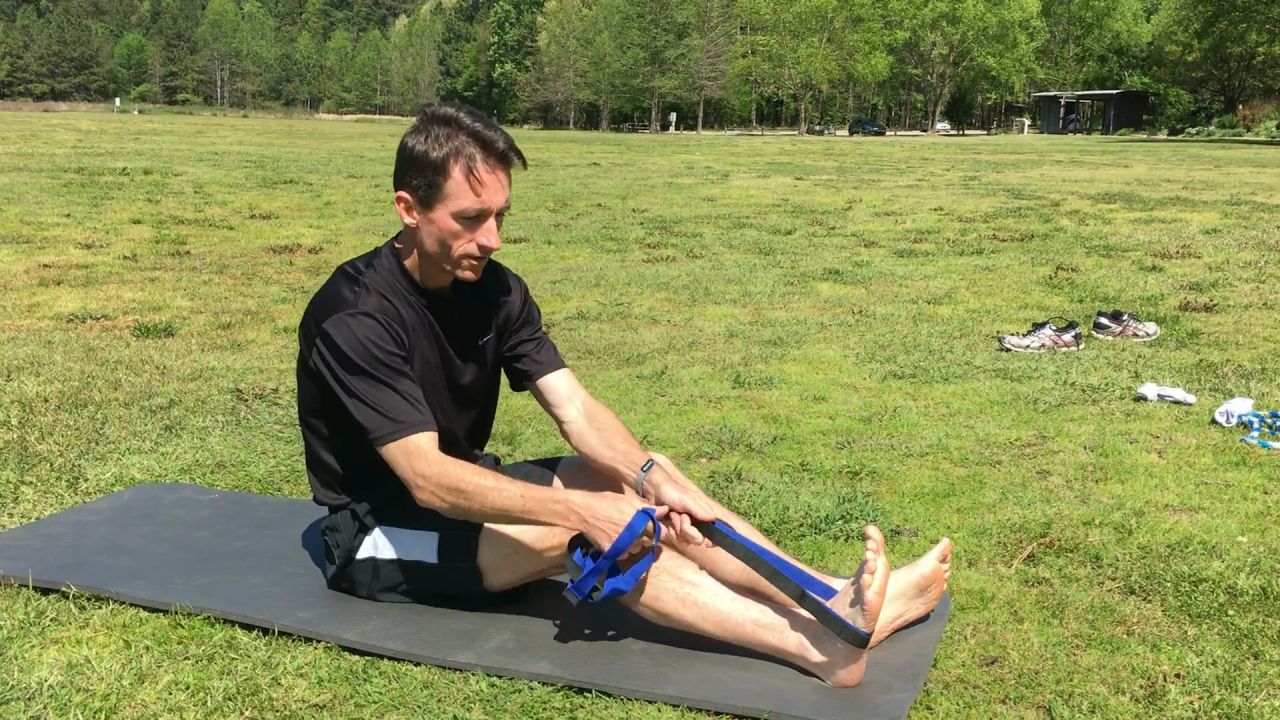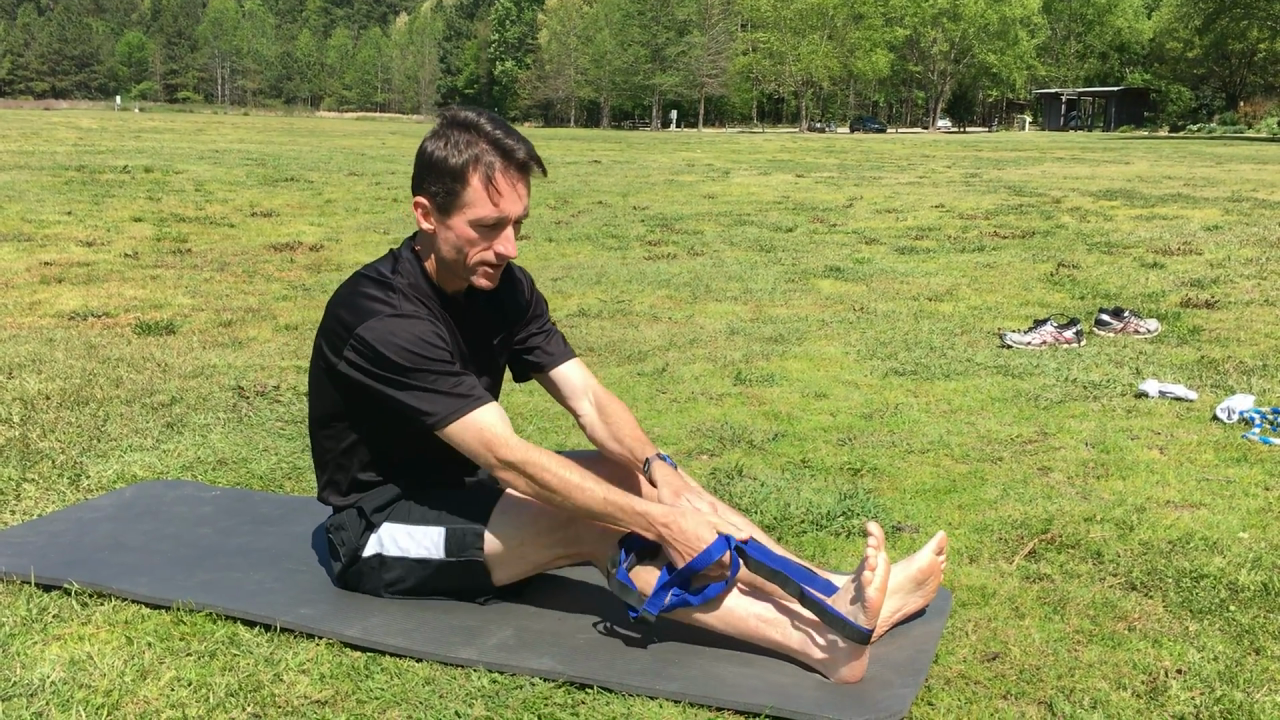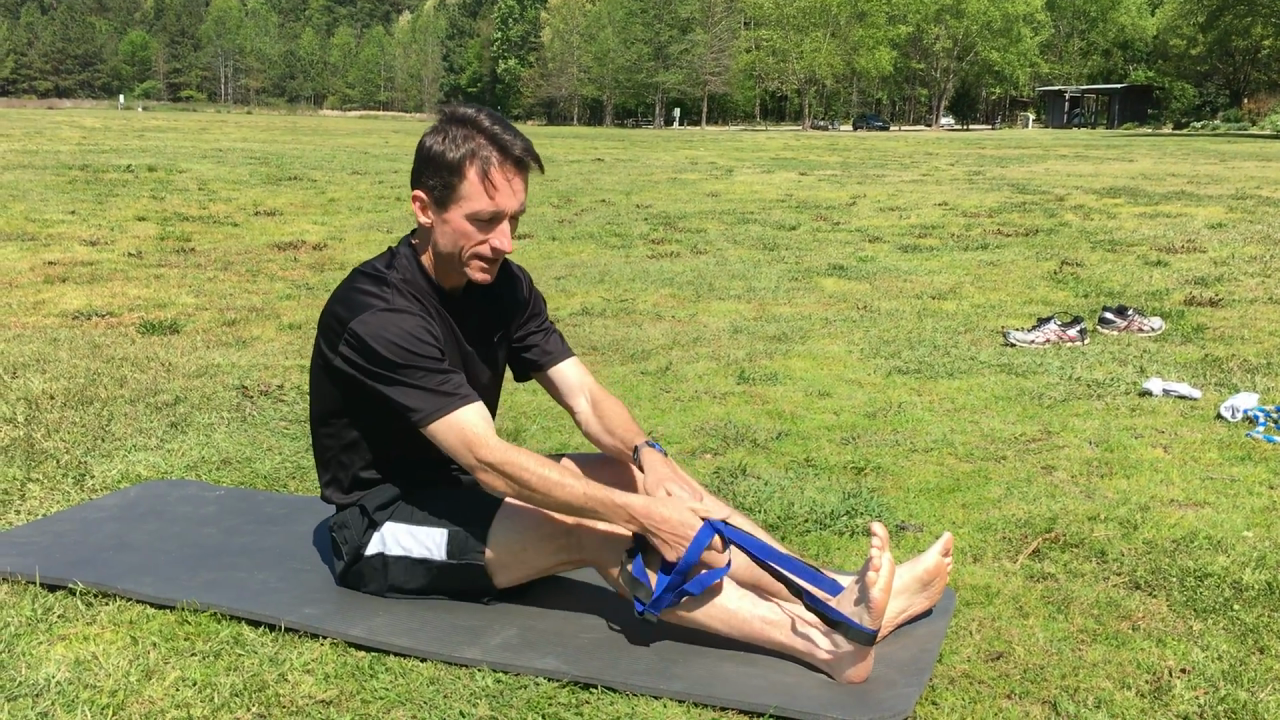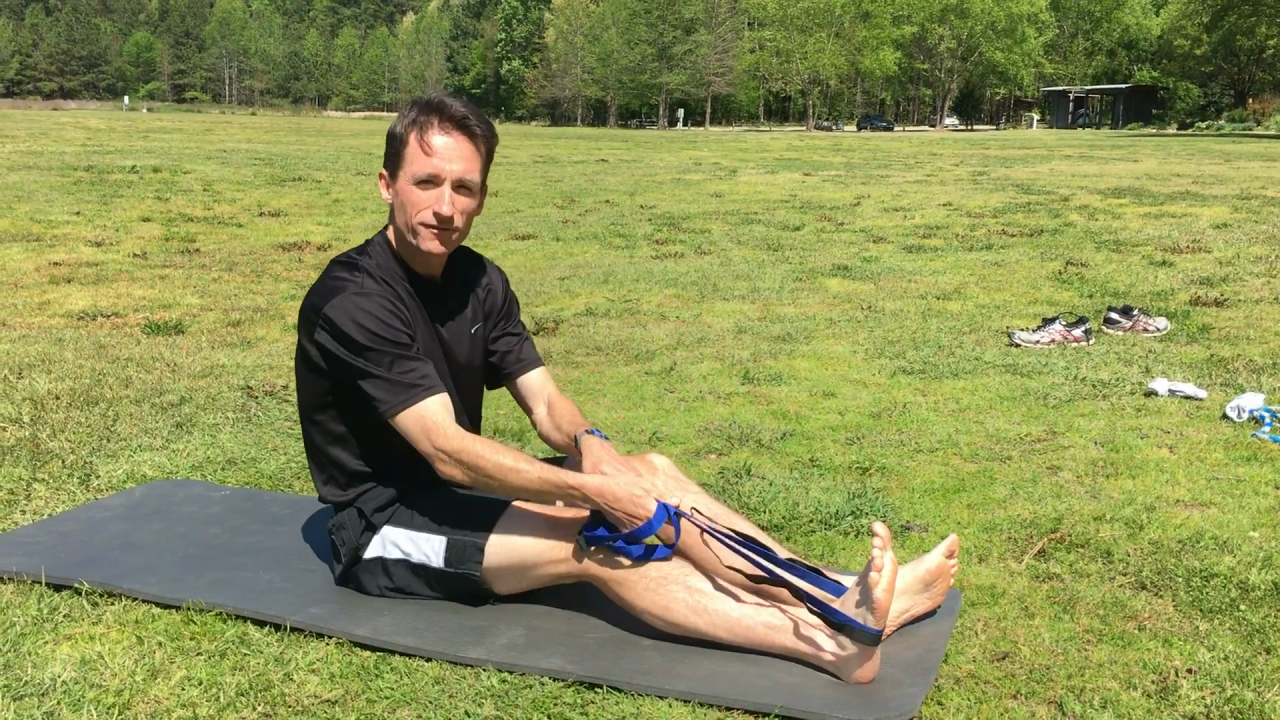
dt=0.3s
person 1, frame 1
left shoulder: (496, 289)
right shoulder: (355, 315)
left elbow: (575, 409)
right elbow: (427, 479)
left wrist: (649, 479)
right wrist: (583, 512)
left hip: (452, 495)
right hip: (375, 532)
left knee: (641, 478)
right knee: (581, 523)
left ankle: (829, 602)
right ankle: (814, 644)
person 1, frame 2
left shoulder: (503, 287)
right shoulder: (381, 318)
left elbow: (589, 398)
right elbow: (511, 459)
left wrist: (658, 472)
right wrist: (662, 522)
left hip: (457, 486)
right hip: (379, 528)
left knee: (634, 470)
right knee: (588, 523)
left ankle: (828, 599)
right ankle: (816, 640)
person 1, frame 3
left shoulder: (503, 287)
right shoulder: (377, 312)
left elbow: (585, 394)
right elbow: (489, 460)
left wrist: (643, 457)
right wrist: (643, 514)
left hip: (459, 488)
right hip: (382, 524)
left knee: (649, 474)
right knee: (592, 527)
left ankle: (833, 600)
right ankle: (822, 641)
person 1, frame 4
left shoulder: (479, 281)
right shoulder: (352, 301)
left elbow: (544, 401)
right elbow: (449, 451)
left wrist: (588, 444)
right wrist: (594, 490)
left hip: (452, 489)
right hip: (382, 525)
left knee: (651, 473)
right knee: (591, 540)
left ankle: (839, 600)
right ankle: (826, 643)
